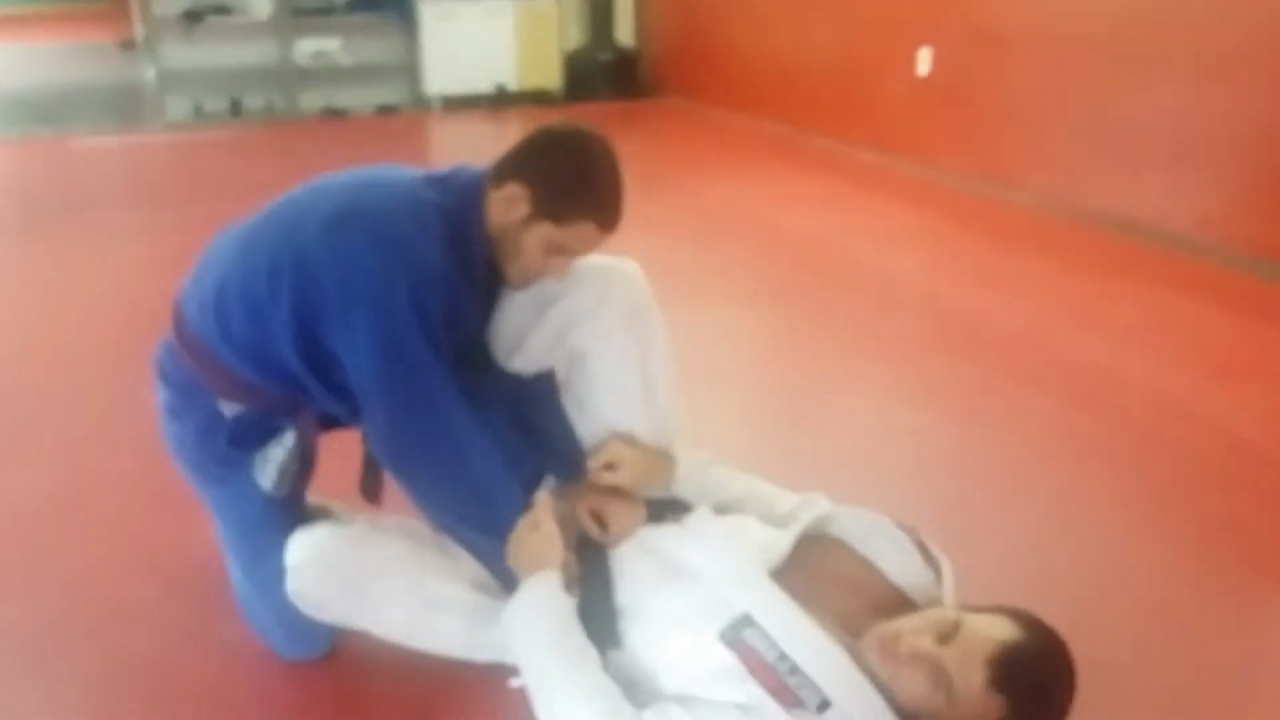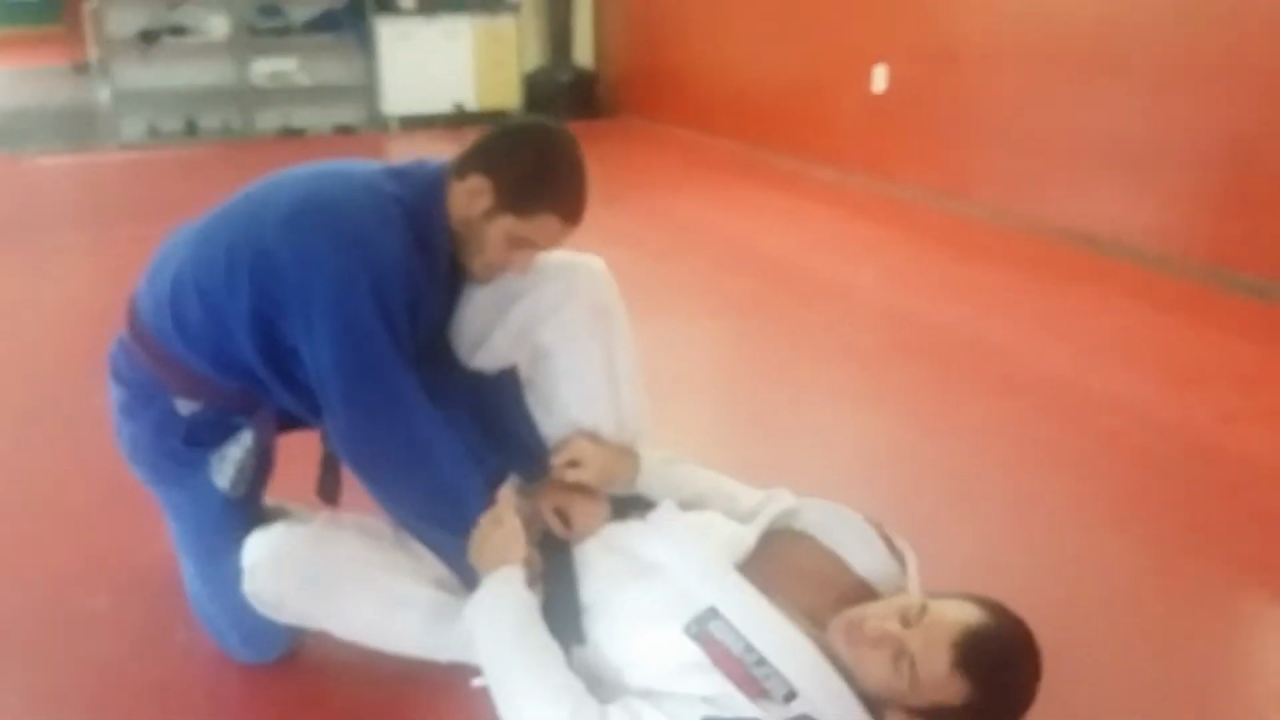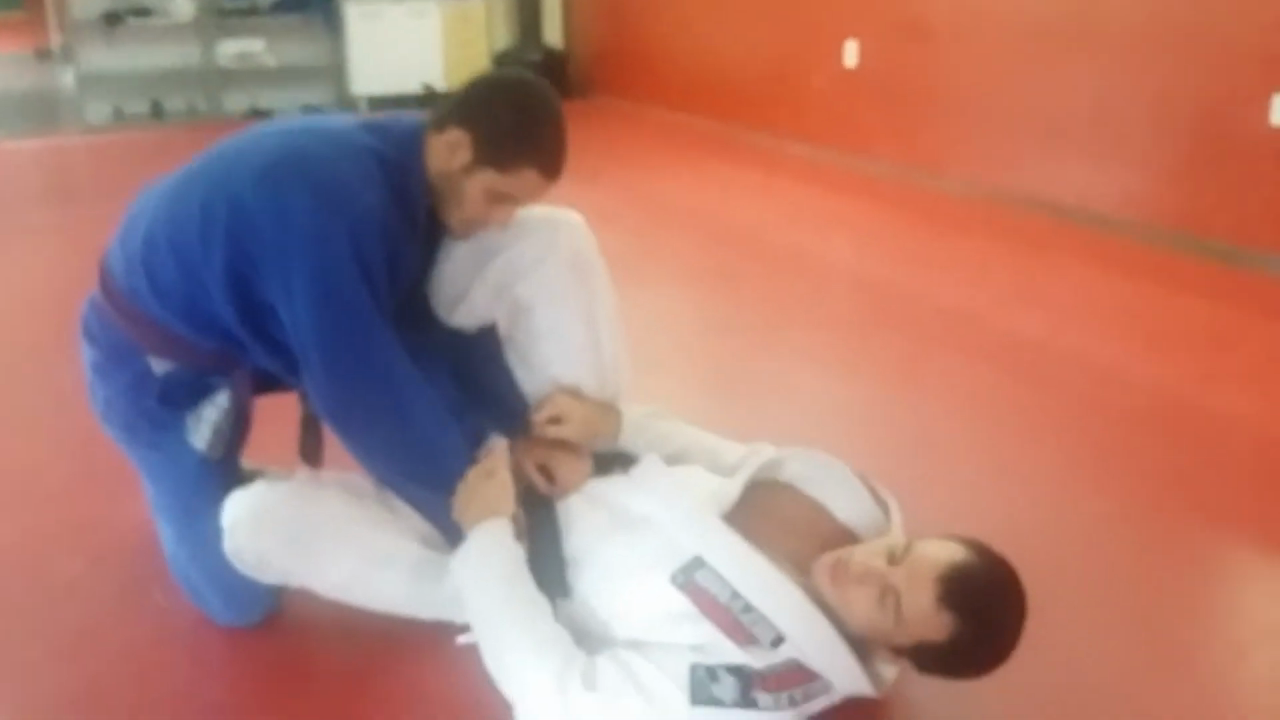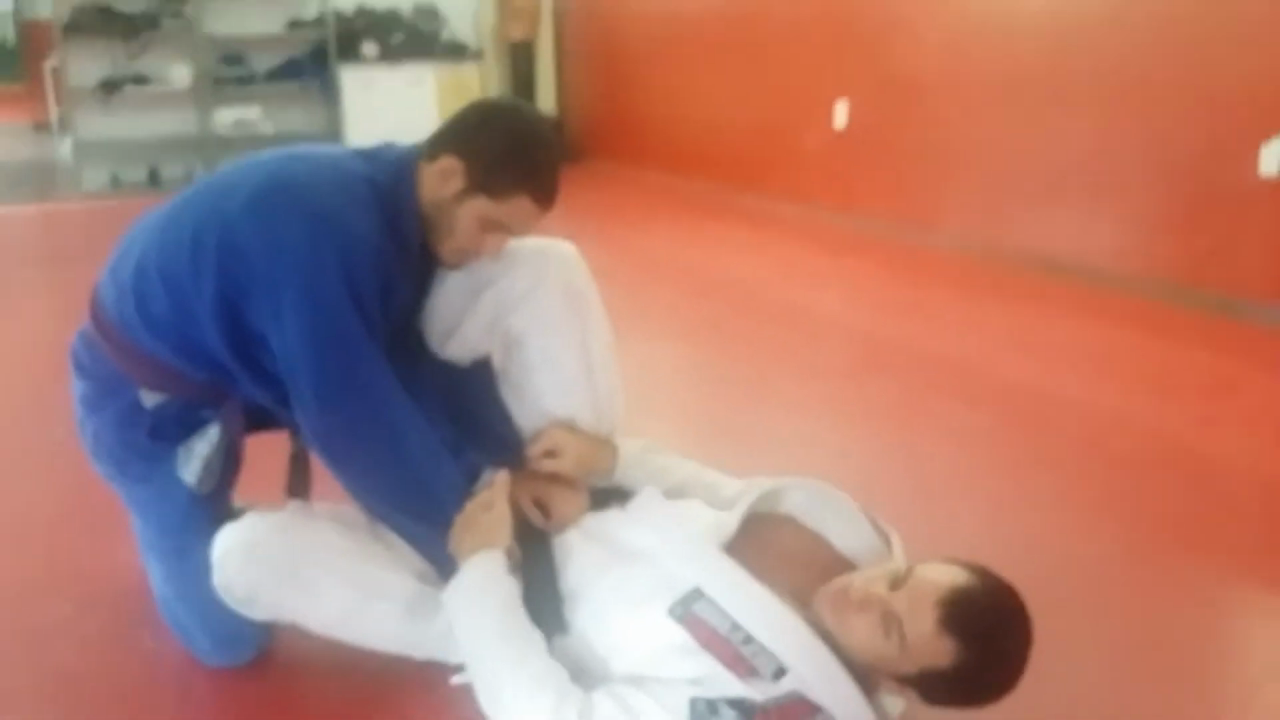
dt=0.2s
person 1, frame 1
right shoulder: (908, 565)
right elbow: (791, 513)
left wrist: (538, 587)
right wrist: (665, 471)
left hip: (576, 612)
right hip: (644, 519)
left knee: (315, 560)
person 1, frame 2
right shoulder: (869, 553)
right elbow: (750, 509)
left wrist: (500, 583)
right wrist: (629, 469)
left hip: (534, 603)
right hip: (604, 514)
left knee: (274, 559)
person 1, frame 3
right shoulder: (853, 503)
left wrist: (487, 537)
right wrist: (613, 424)
left hip: (523, 564)
right hip: (582, 472)
left knee: (255, 519)
person 1, frame 4
right shoulder: (848, 534)
left wrist: (479, 571)
right wrist: (611, 458)
left hip: (513, 594)
right hip: (587, 508)
left knee: (246, 554)
person 2, frame 1
left shoulder: (460, 219)
right shoulder: (392, 252)
left elbow: (495, 372)
right elbow: (423, 436)
left wrist: (575, 478)
left hip: (315, 368)
right hip: (228, 394)
right knee: (303, 631)
right ankle: (254, 514)
person 2, frame 2
left shoulder: (428, 214)
right shoulder: (353, 245)
left elbow: (458, 369)
right elbow: (386, 433)
left wrist: (541, 475)
left hip: (278, 361)
right hip: (184, 393)
right knee: (260, 635)
right ankle: (210, 516)
person 2, frame 3
left shoulder: (402, 168)
right shoulder: (330, 200)
left elbow: (439, 326)
right elbow: (362, 389)
left wrist: (519, 433)
left hip: (249, 323)
right hip: (156, 355)
right knee: (240, 597)
right ankle: (187, 481)
person 2, frame 4
left shoulder: (401, 205)
right shoulder: (322, 229)
left elbow: (431, 365)
right elbow: (357, 421)
left wrist: (513, 468)
left hip: (248, 354)
right hip: (149, 389)
right knee: (228, 638)
right ankle: (176, 518)
